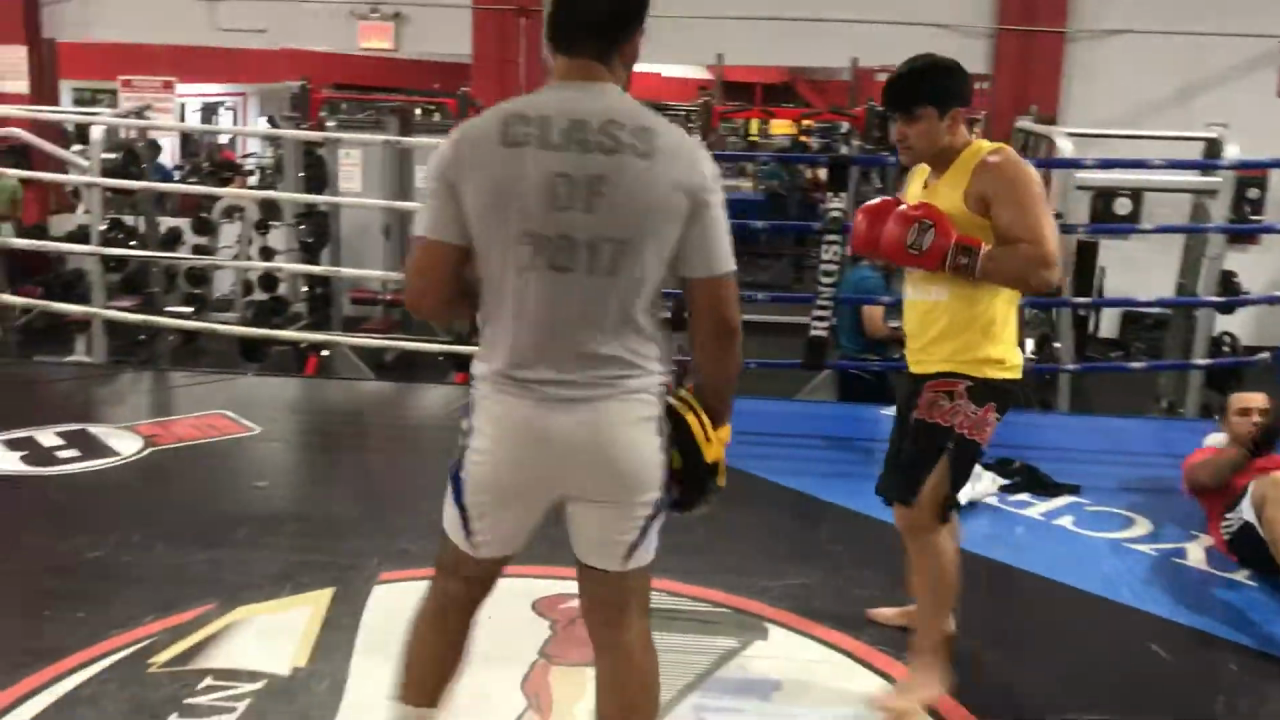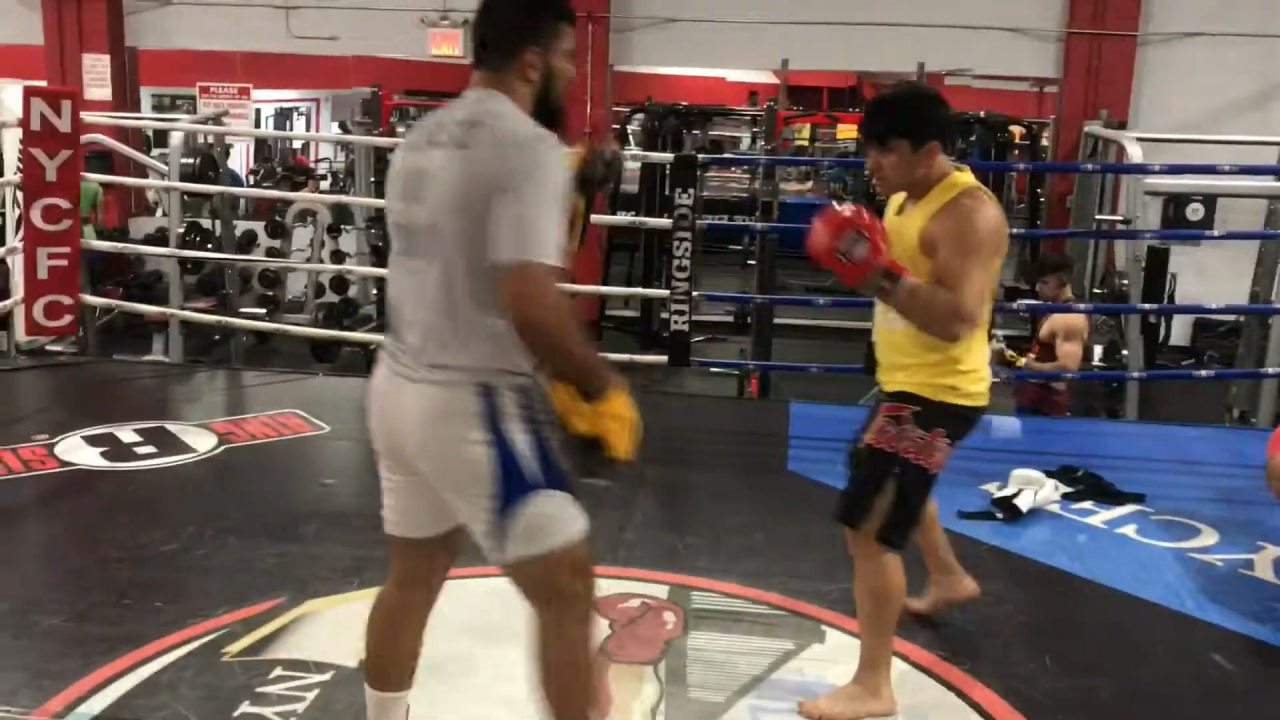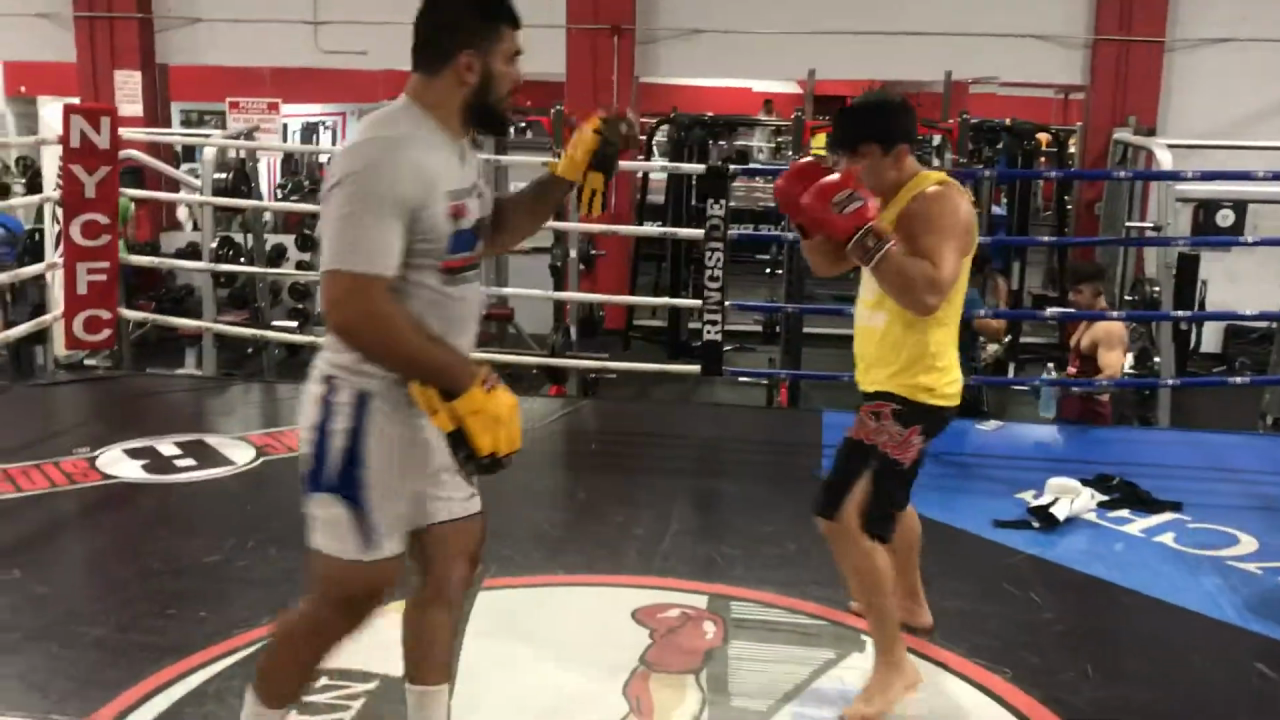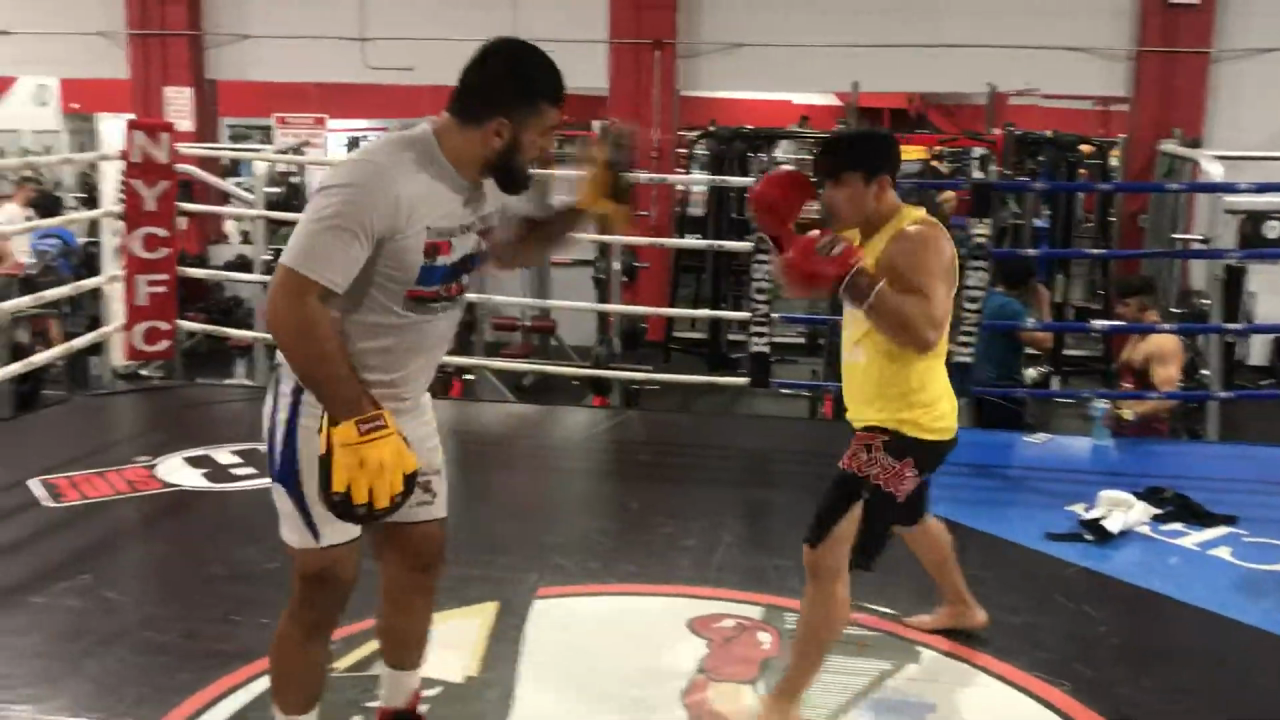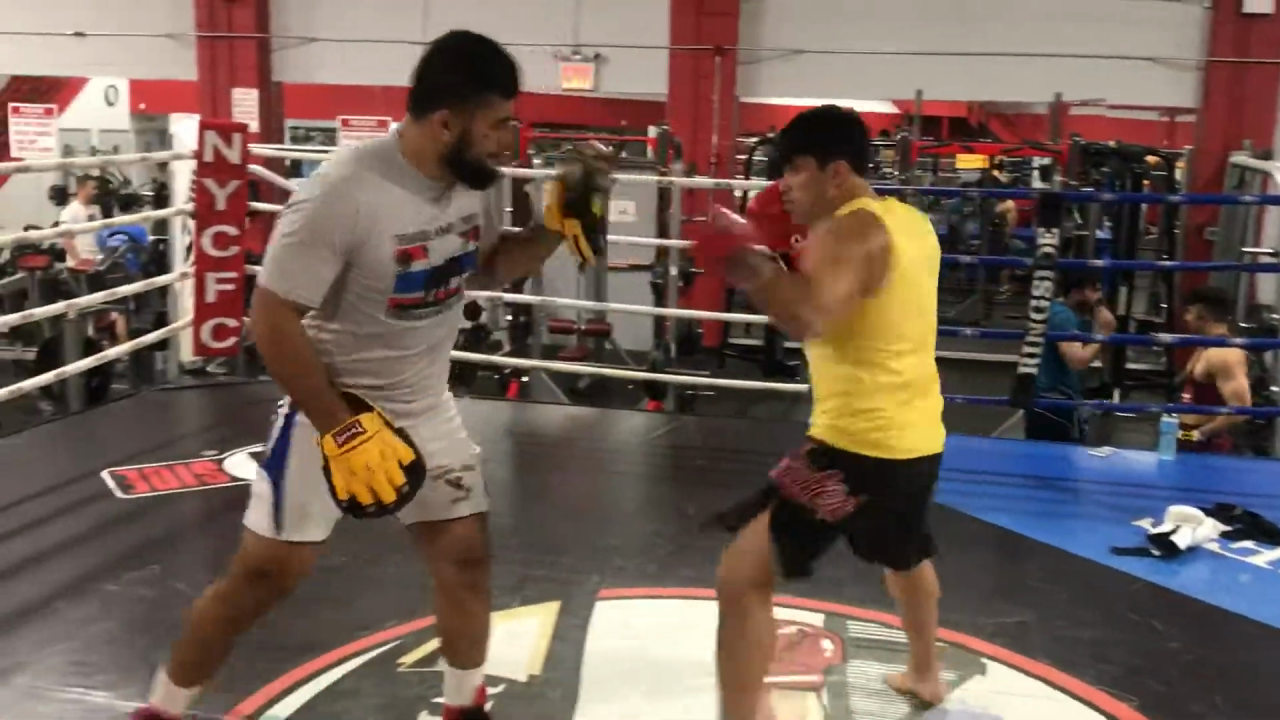
dt=0.3s
person 1, frame 1
left shoulder: (473, 143)
right shoulder: (683, 158)
left elbow: (425, 296)
right elbow: (719, 321)
right wrist: (711, 418)
left hip: (509, 417)
right hip: (626, 424)
left knee: (456, 587)
right knee: (621, 620)
person 1, frame 2
left shoulder: (424, 137)
right shoulder: (526, 147)
right elbow: (531, 302)
right wrist: (600, 388)
left hip: (404, 392)
right hip: (477, 404)
left knee: (411, 581)
right knee: (567, 600)
person 1, frame 3
left shoulder: (445, 146)
right shoulder: (385, 156)
left elbow: (490, 233)
right elbow: (354, 307)
left wrist: (571, 173)
right wrist: (467, 385)
left hip: (418, 402)
right hip: (366, 407)
left knee: (455, 563)
right knee: (346, 598)
person 1, frame 4
left shoulder: (483, 181)
right shoulder: (374, 183)
left elbow: (517, 245)
right elbow: (290, 306)
left wrist: (585, 208)
right wrist: (356, 422)
left hip: (403, 404)
right hip: (323, 407)
left knee: (417, 561)
right knee: (323, 587)
person 1, frame 5
left shoulder: (468, 183)
right shoulder: (340, 196)
left elbow: (490, 267)
right elbow: (272, 324)
left wrist: (554, 225)
right wrist: (343, 429)
left hip: (425, 408)
right hip: (327, 411)
left knee: (465, 558)
right knee: (262, 577)
person 2, frame 1
left shoulder: (1000, 172)
right shoulder: (918, 174)
left elbow: (1045, 267)
left wrist: (952, 254)
right wrist: (886, 239)
left hip: (974, 372)
right hip: (927, 364)
left knee: (921, 511)
right knee: (906, 496)
left ankle: (926, 662)
right ankle: (931, 609)
person 2, frame 2
left shoulder: (968, 211)
right shoulder: (908, 195)
left elbow: (956, 319)
left wrist: (877, 274)
right wrist: (853, 251)
left hip: (935, 394)
right hip: (909, 383)
left knee: (868, 530)
right knee: (891, 492)
right ankle: (950, 579)
person 2, frame 3
left shoulder: (940, 202)
right shoulder: (881, 196)
left elbow: (927, 293)
right elbow: (828, 264)
left wrist: (863, 233)
right wrist: (809, 220)
left hip: (913, 391)
right hip: (888, 383)
left knee: (843, 518)
right knee: (886, 498)
right ankle: (910, 602)
person 2, frame 4
left shoulder: (916, 240)
right shoulder: (860, 236)
left elbow: (923, 332)
right elbow: (802, 287)
left wrist: (850, 278)
right wrist: (784, 235)
left hip: (904, 429)
right hip: (892, 418)
left knee: (825, 554)
right knee: (902, 514)
right ankle: (961, 605)
person 2, frame 5
left shoulder: (851, 234)
right shoulder: (907, 221)
left elbow: (810, 318)
left wrist: (743, 258)
left hip: (858, 448)
right hip: (916, 442)
left knee: (741, 578)
right knee: (903, 553)
right ankle: (924, 671)
